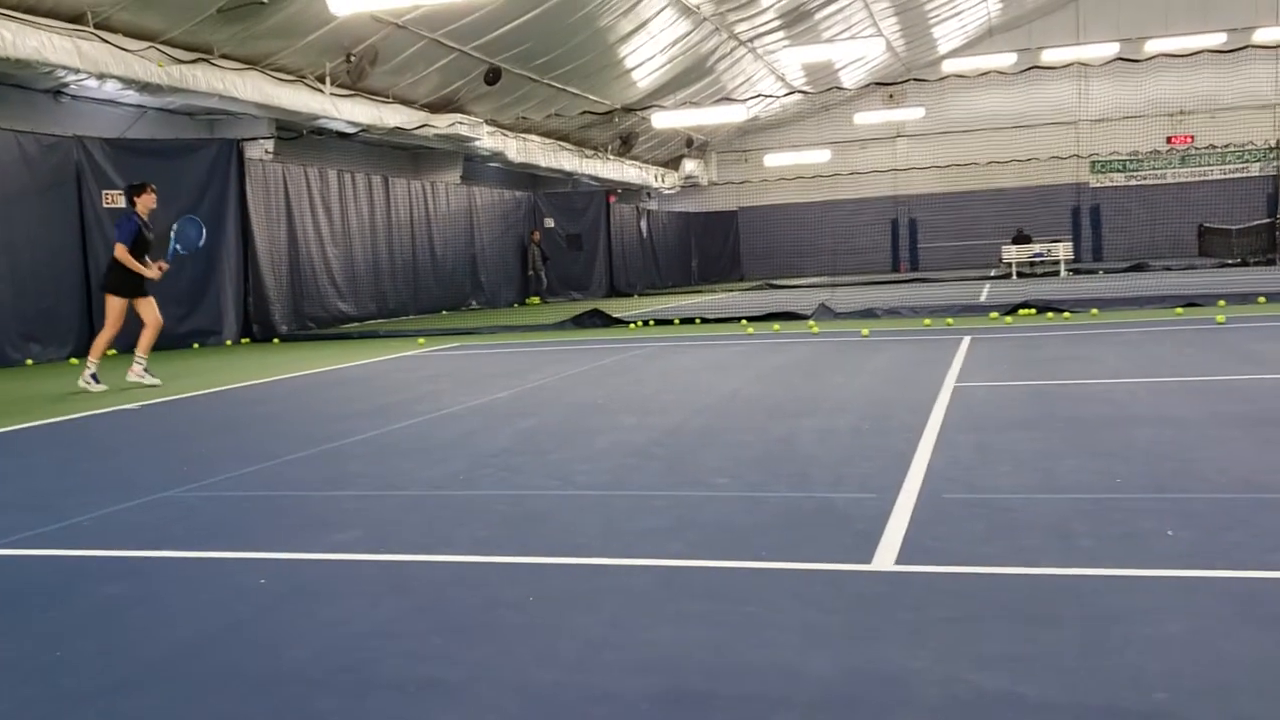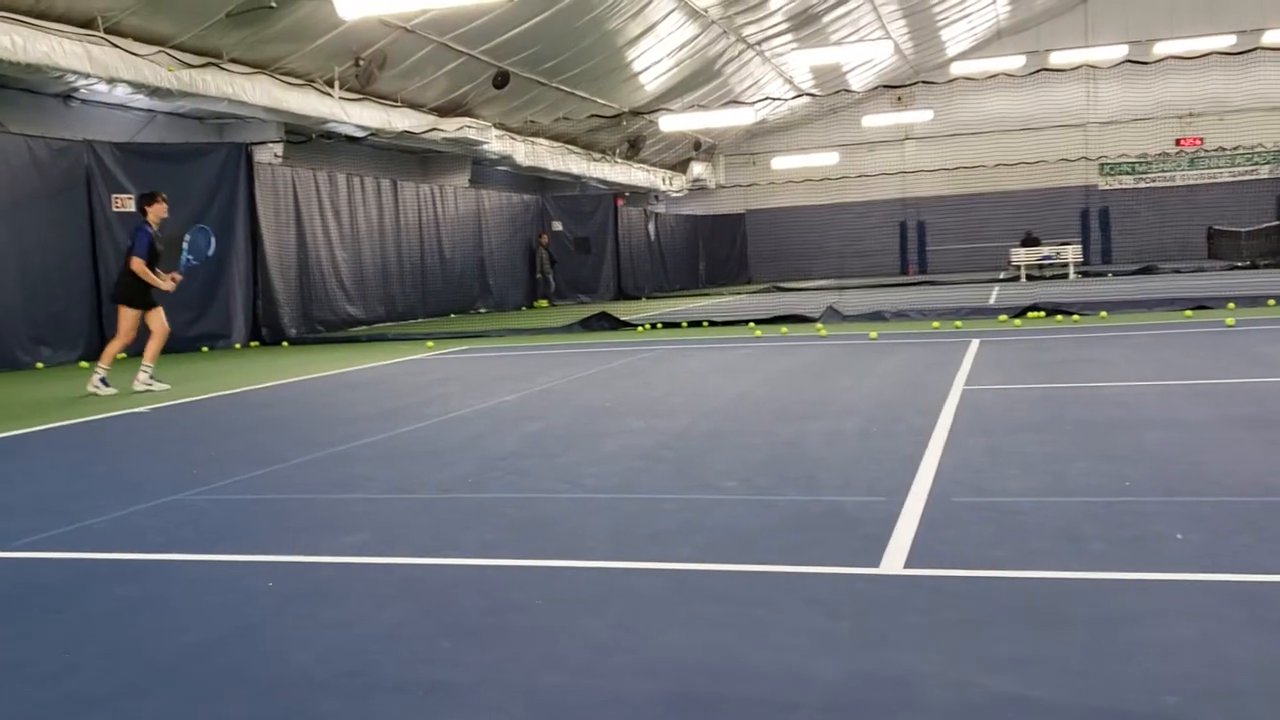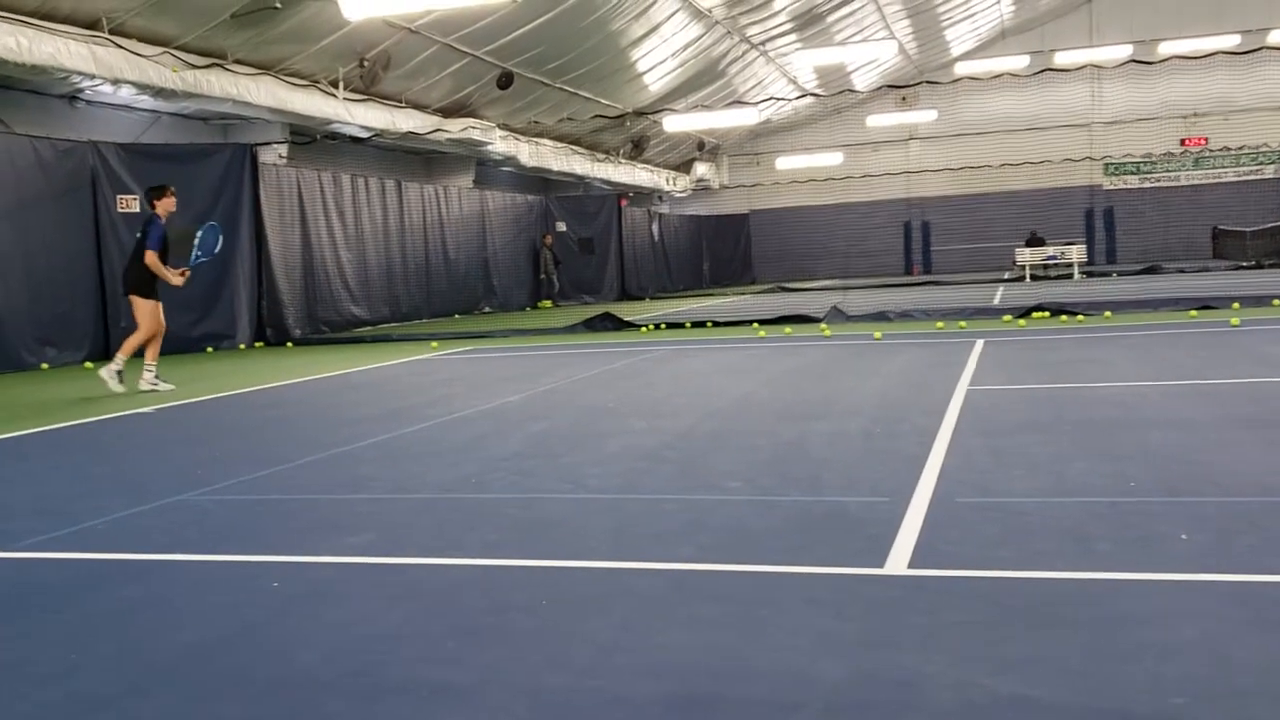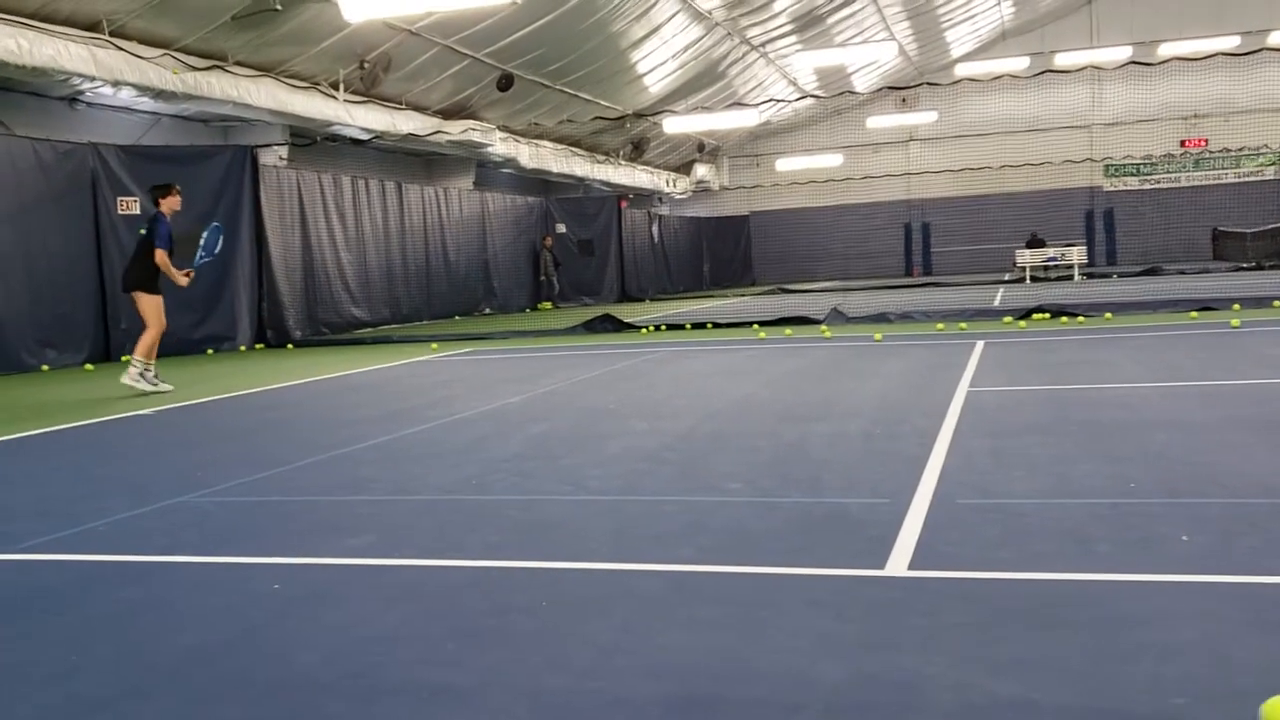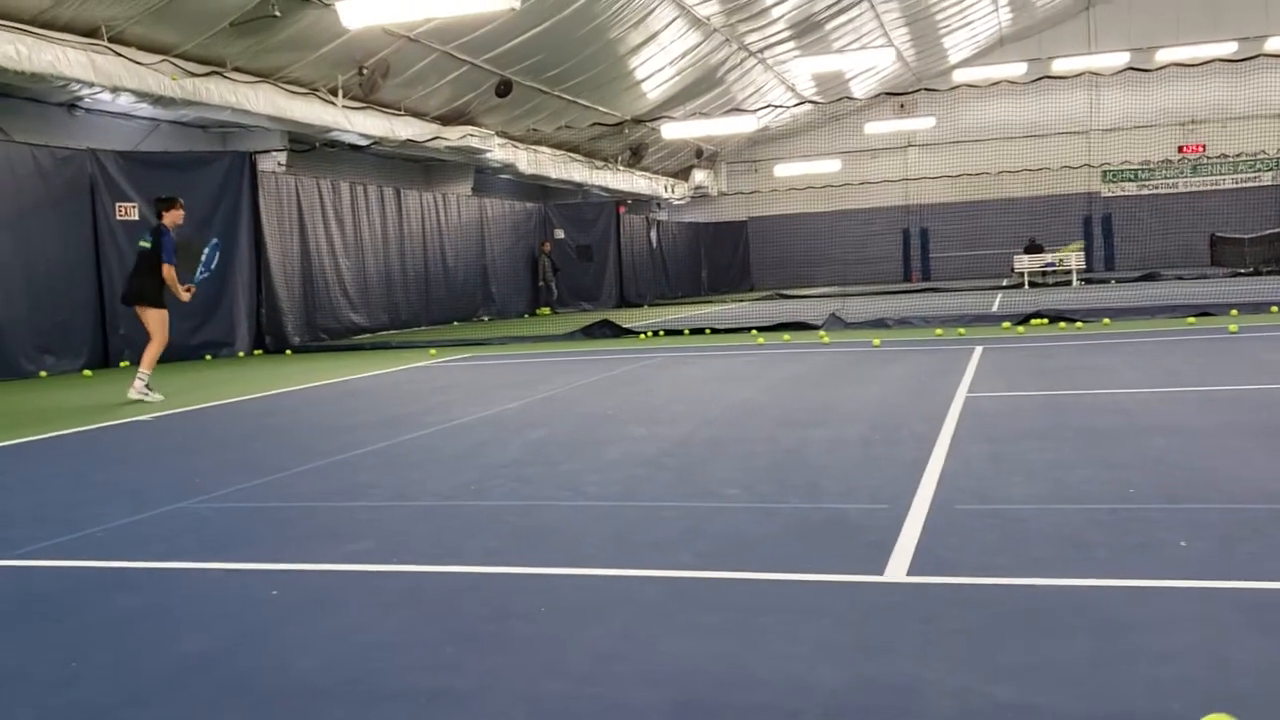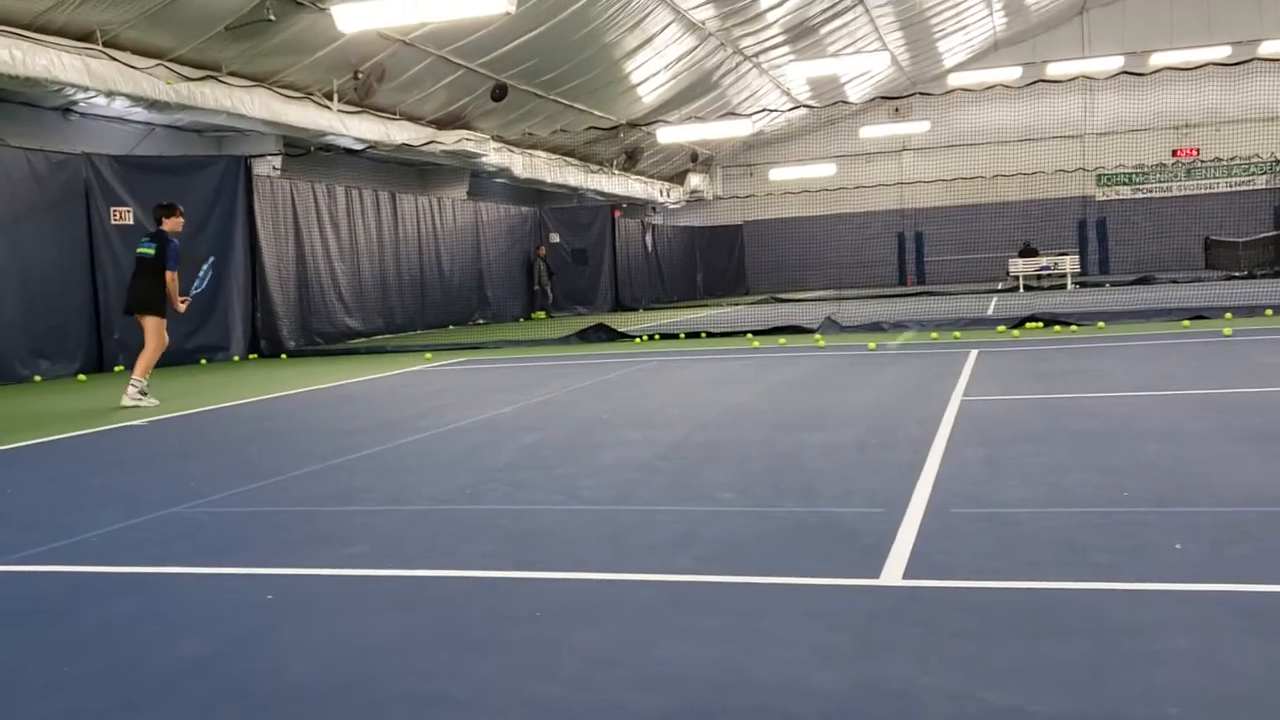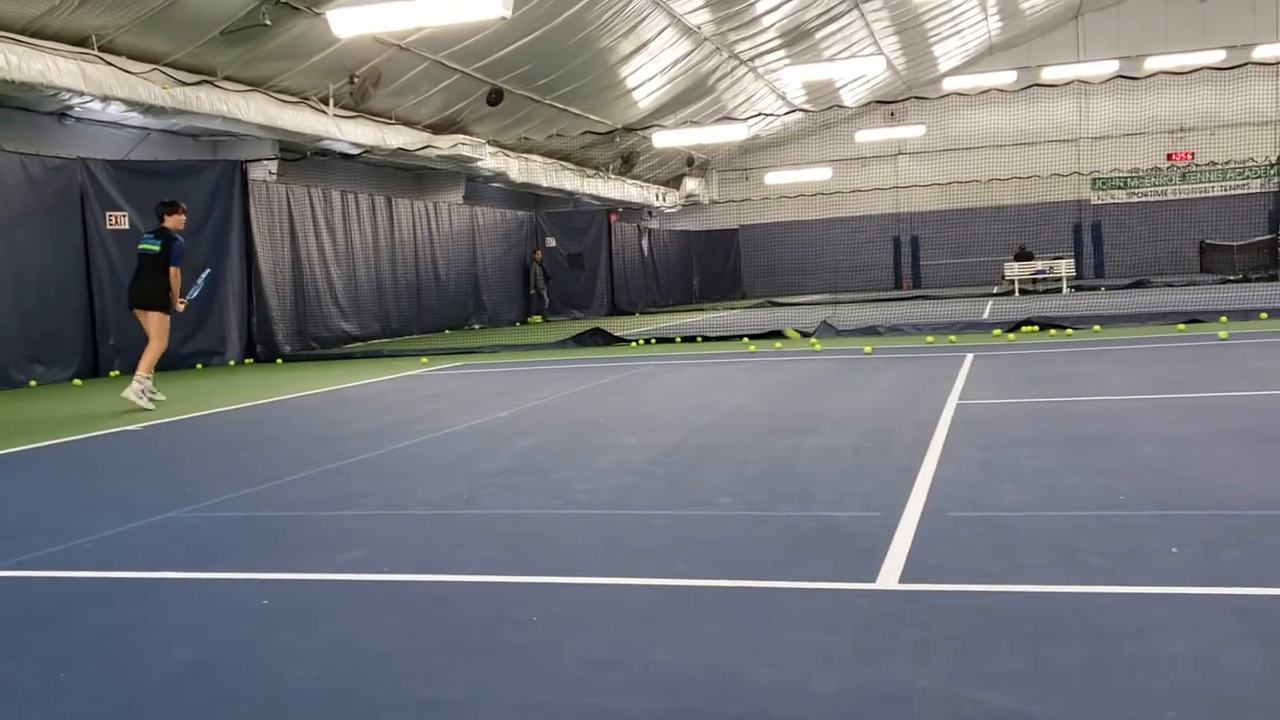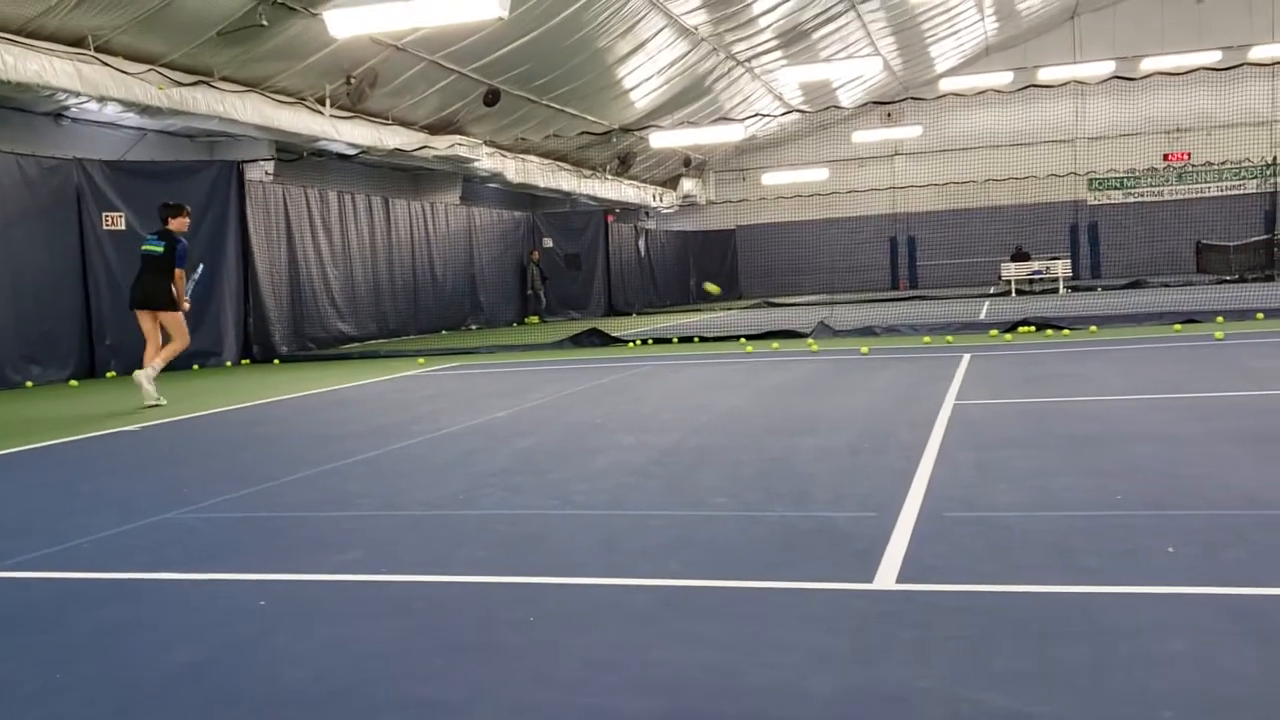
dt=0.1s
person 1, frame 1
left shoulder: (146, 224)
right shoulder: (131, 222)
right elbow: (120, 253)
left wrist: (154, 265)
right wrist: (145, 271)
left hip: (136, 282)
right hip: (119, 280)
left knee: (155, 322)
right knee: (112, 327)
left ankle: (137, 369)
right ankle: (88, 373)
person 1, frame 2
left shoulder: (153, 234)
right shoulder: (144, 233)
right elbow: (136, 266)
left wrist: (165, 277)
right wrist: (160, 285)
left hip: (142, 291)
right hip: (131, 289)
left knee: (161, 330)
right knee: (125, 337)
left ankle: (144, 377)
right ankle: (97, 378)
person 1, frame 3
left shoulder: (158, 225)
right shoulder: (156, 225)
right elbow: (150, 259)
left wrist: (174, 272)
right wrist: (170, 279)
left hip: (146, 282)
right hip: (139, 280)
left knee: (159, 328)
right knee: (148, 329)
left ankle: (148, 377)
right ankle: (113, 368)
person 1, frame 4
left shoulder: (157, 221)
right shoulder: (162, 222)
right elbow: (159, 258)
left wrist: (177, 272)
right wrist: (177, 279)
left hip: (138, 277)
right hip: (143, 278)
left knee: (156, 326)
right knee: (157, 325)
left ankle: (149, 374)
right ankle: (132, 372)
person 1, frame 5
left shoulder: (156, 234)
right shoulder: (167, 237)
right elbow: (167, 272)
left wrist: (179, 287)
right wrist: (180, 294)
left hip: (138, 289)
right hip: (148, 291)
left knee: (158, 338)
right knee: (160, 339)
left ankle: (143, 384)
right ankle: (138, 386)
person 1, frame 6
left shoulder: (146, 241)
right shoulder: (170, 243)
right elbow: (170, 278)
left wrist: (173, 299)
right wrist: (176, 303)
left hip: (135, 295)
right hip: (151, 297)
left knee: (161, 341)
right knee: (154, 346)
left ankle: (139, 385)
right ankle: (131, 391)
person 1, frame 7
left shoulder: (147, 237)
right shoulder: (175, 240)
right elbow: (173, 274)
left wrist: (171, 297)
right wrist: (176, 302)
left hip: (137, 291)
right hip: (154, 294)
left knee: (156, 340)
right knee: (158, 343)
left ankle: (145, 385)
right ankle: (135, 387)
person 1, frame 8
left shoulder: (150, 238)
right shoulder: (179, 243)
right elbow: (179, 276)
left wrist: (177, 297)
right wrist: (182, 302)
left hip: (138, 291)
right hip: (159, 293)
left knee: (154, 342)
right knee: (181, 340)
left ankle: (149, 394)
right ankle: (147, 373)
